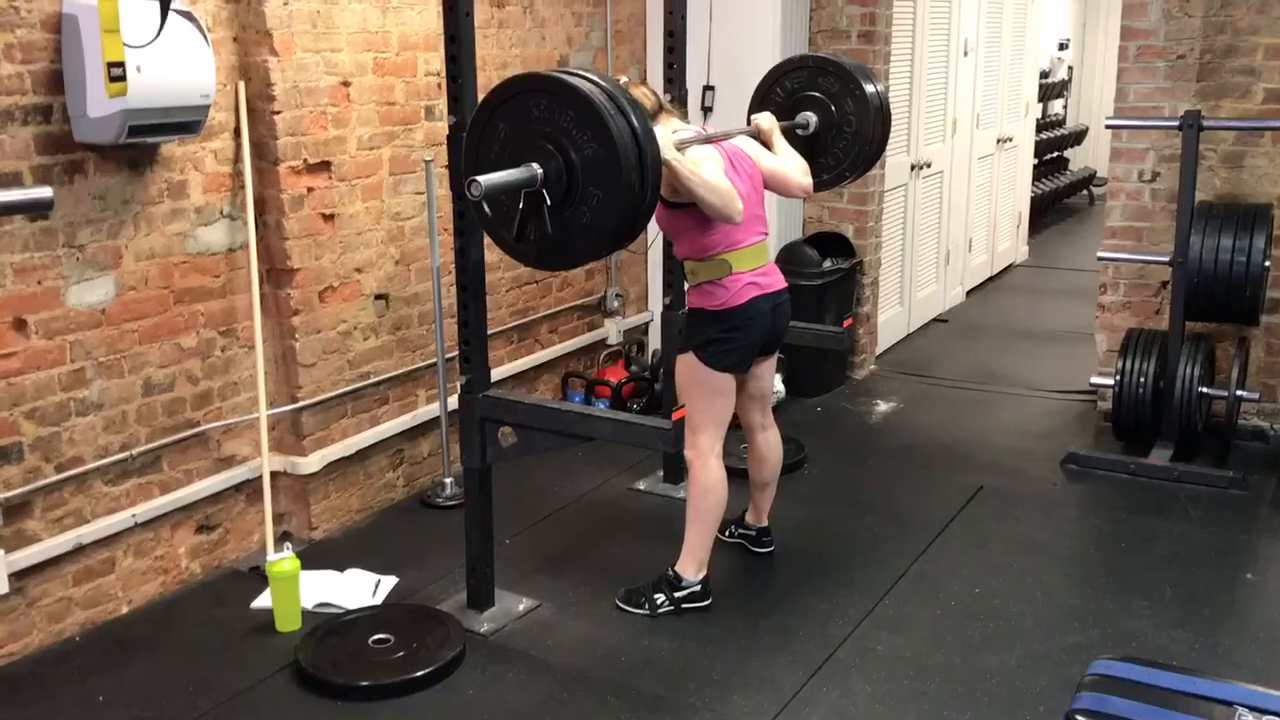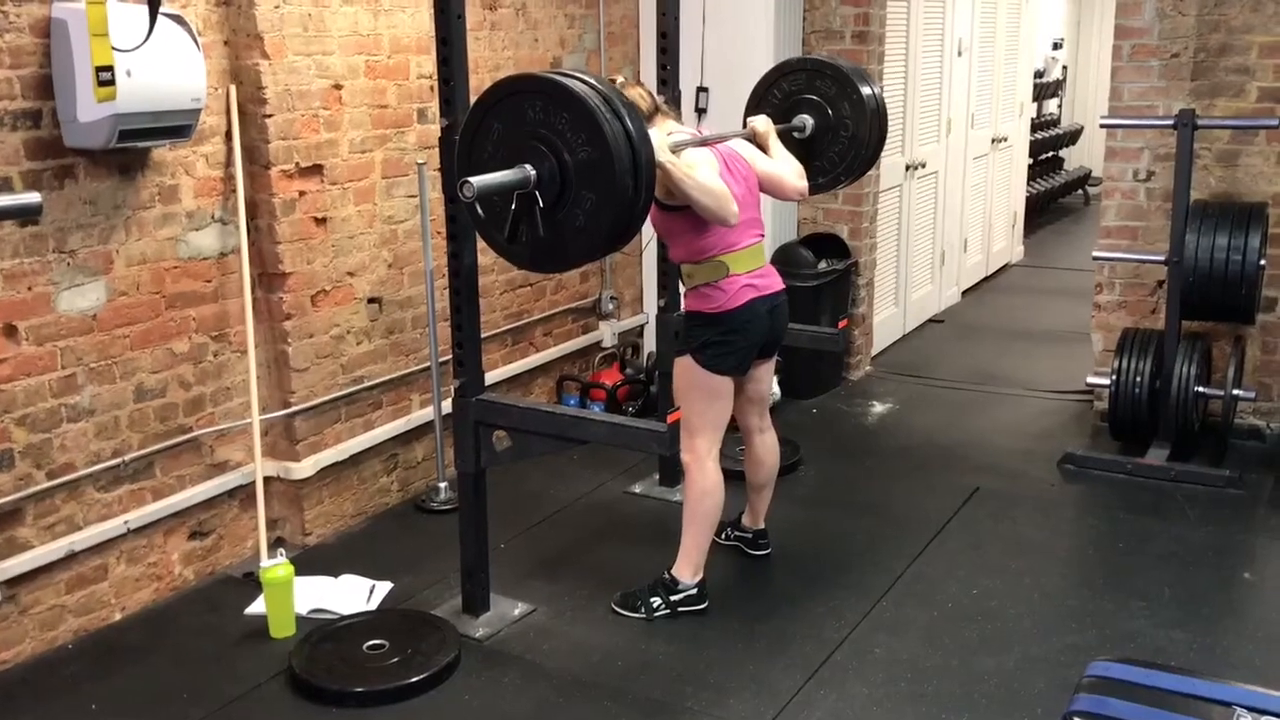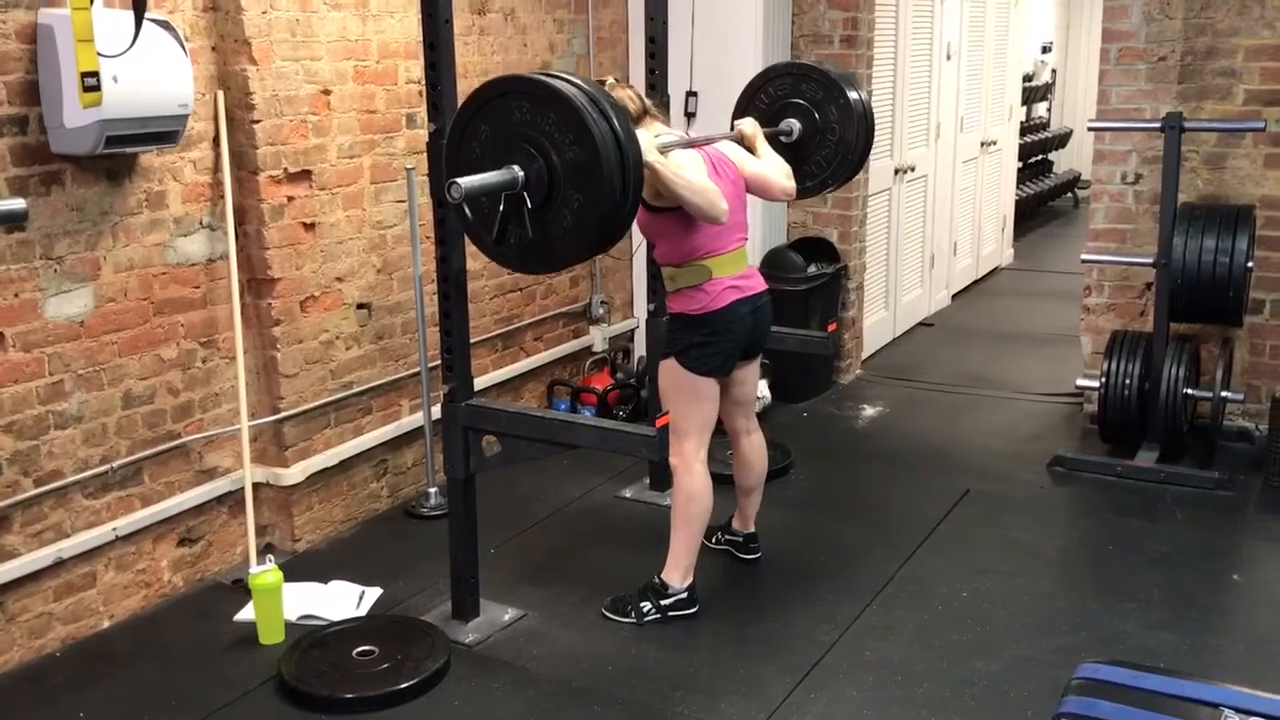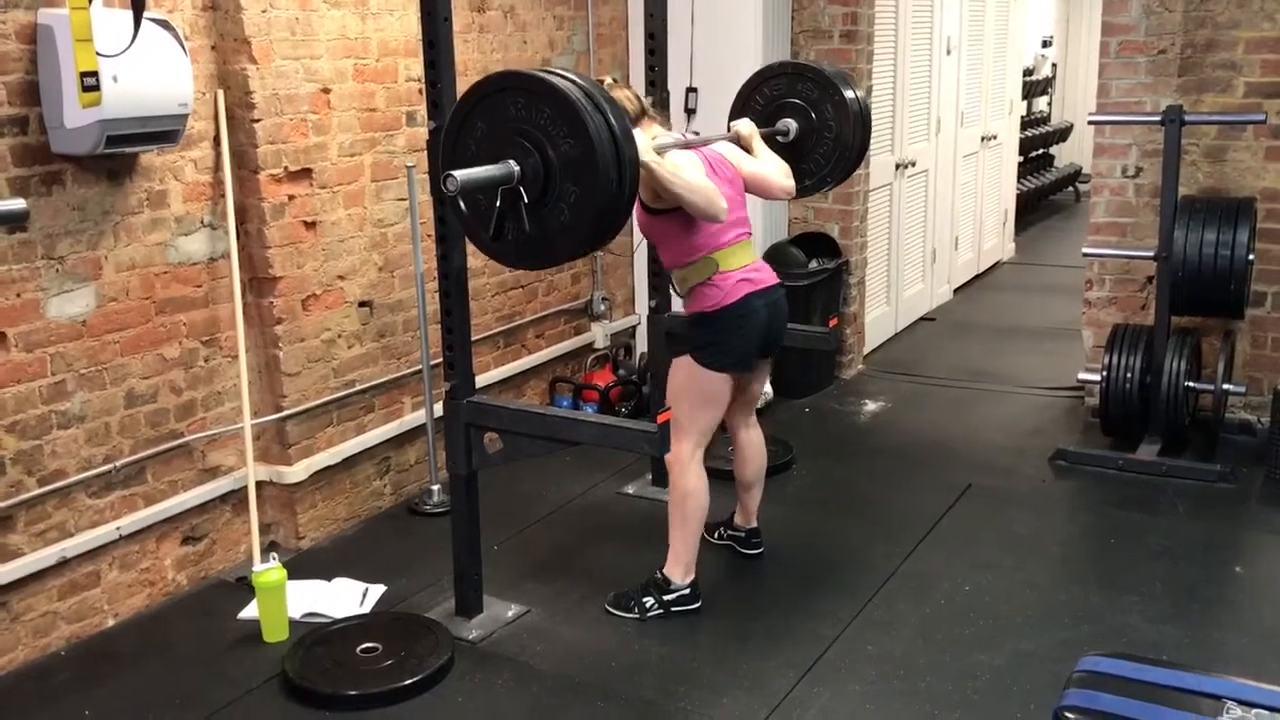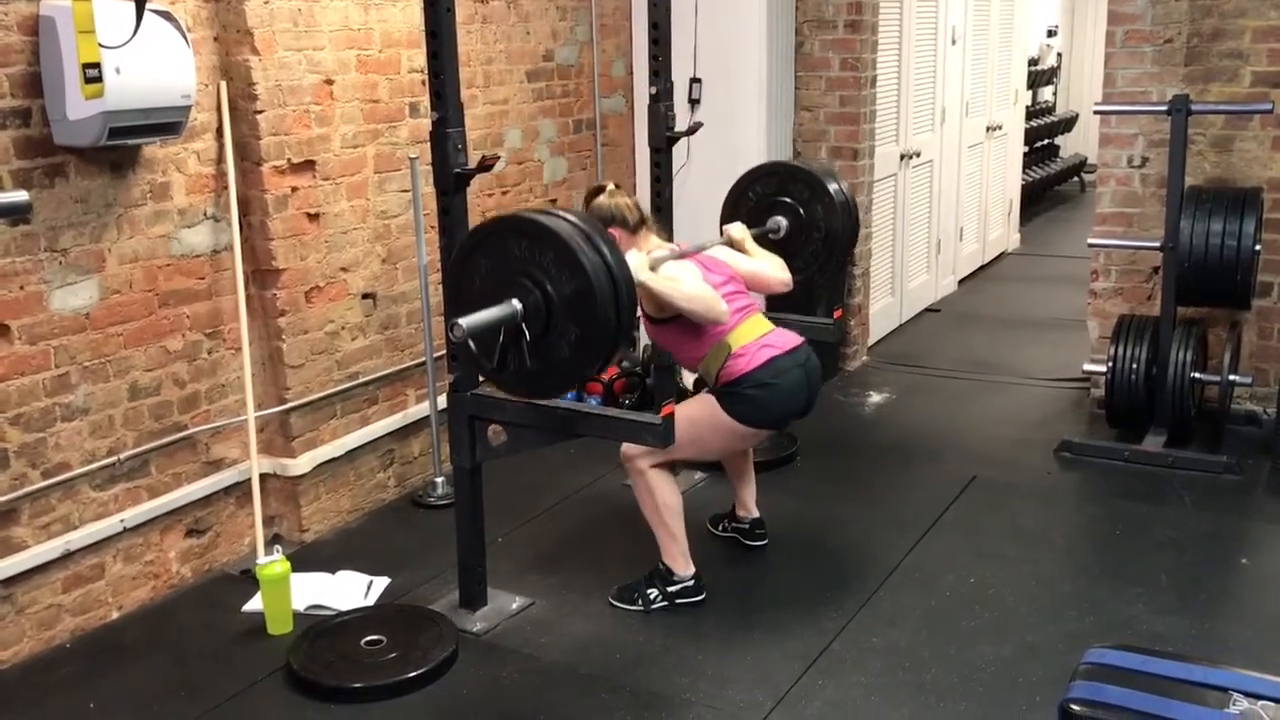
dt=0.7s
person 1, frame 1
left shoulder: (682, 158)
right shoulder: (736, 141)
left elbow: (730, 207)
right elbow: (802, 182)
left wrist: (667, 157)
right wrist: (773, 132)
left hip: (724, 311)
right hip: (772, 297)
left knee: (702, 447)
right knee: (758, 419)
left ankle: (688, 580)
right ankle: (756, 525)
person 1, frame 2
left shoulder: (677, 160)
right shoulder: (730, 143)
left elbow: (726, 211)
right elbow: (797, 185)
left wrist: (663, 160)
right wrist: (769, 137)
left hip: (722, 314)
right hip: (769, 299)
left knee: (699, 450)
right knee: (756, 422)
left ankle: (684, 584)
right ankle: (753, 527)
person 1, frame 3
left shoulder: (662, 165)
right shoulder: (718, 147)
left elbow: (714, 207)
right elbow: (785, 186)
left wrist: (650, 161)
right wrist: (756, 139)
left hip: (705, 317)
right hip: (752, 302)
left knee: (688, 453)
right knee: (742, 424)
left ankle: (675, 588)
right ankle: (744, 531)
person 1, frame 4
left shoulder: (661, 164)
right shoulder: (717, 148)
left elbow: (714, 206)
right elbow: (785, 185)
left wrist: (648, 160)
right wrist: (753, 139)
left hip: (723, 312)
right hip: (767, 298)
left knee: (683, 451)
right knee: (742, 420)
left ankle: (678, 583)
right ankle: (745, 526)
person 1, frame 5
left shoulder: (658, 272)
right shoulder: (707, 252)
left elbow: (715, 310)
right elbow: (782, 279)
left wrist: (643, 279)
right wrist: (745, 241)
left hip: (768, 387)
right hip: (801, 366)
left knee: (640, 453)
right knee: (722, 415)
left ankle: (679, 578)
right ankle: (747, 519)
